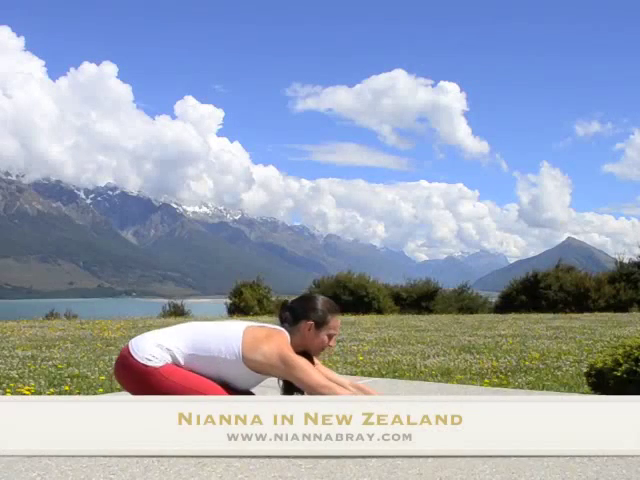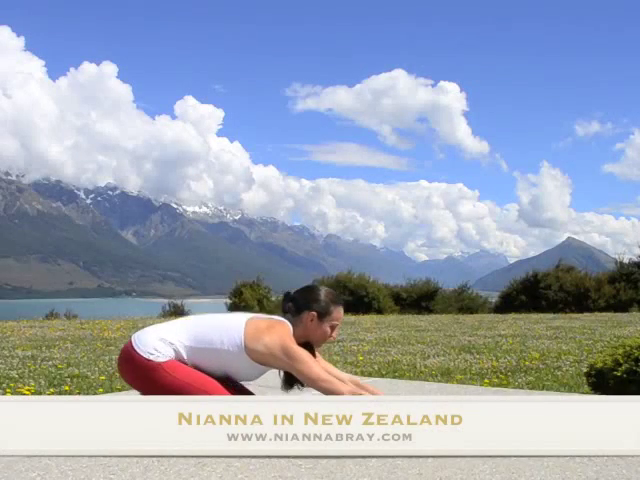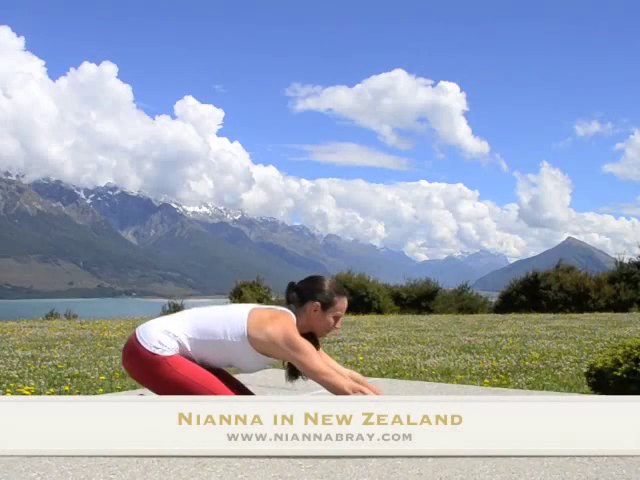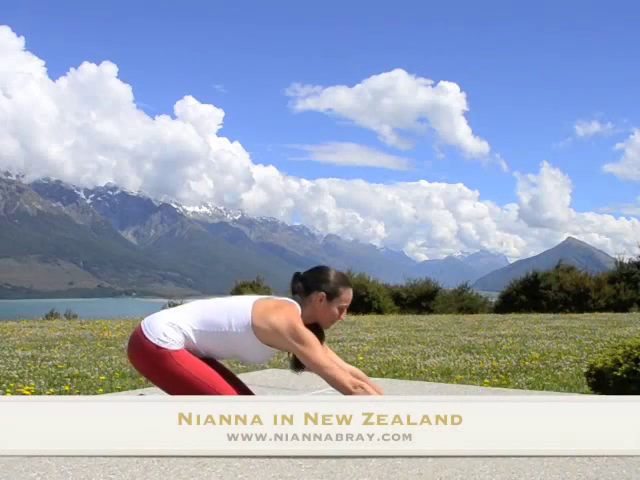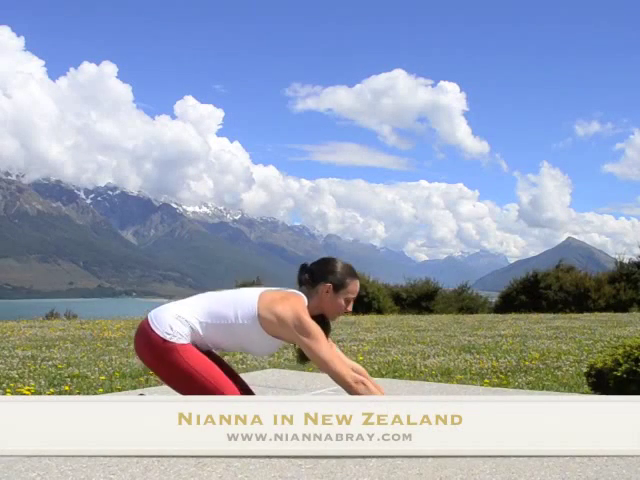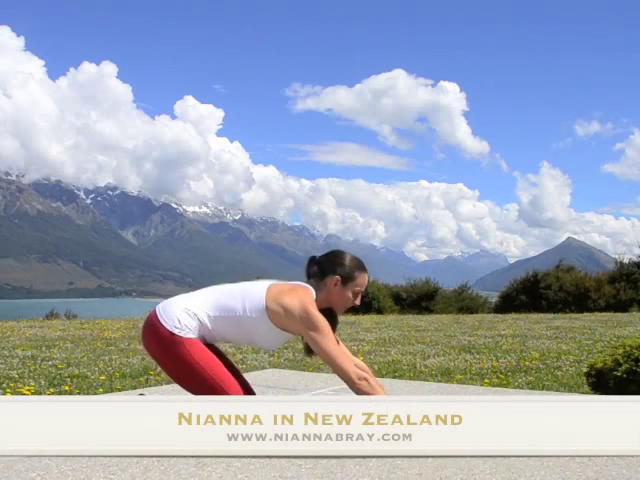
dt=0.1s
person 1, frame 1
left shoulder: (283, 340)
right shoulder: (281, 352)
left elbow: (347, 384)
right elbow: (348, 398)
left hip: (154, 356)
right hip: (143, 361)
person 1, frame 2
left shoulder: (284, 331)
right shoulder: (282, 344)
left elbow: (346, 379)
right elbow: (349, 395)
left hip: (158, 351)
right hip: (147, 355)
person 1, frame 3
left shoulder: (288, 323)
right shoulder: (286, 333)
left elbow: (346, 375)
right elbow: (350, 390)
left hip: (163, 345)
right hip: (151, 348)
person 1, frame 4
left shoulder: (290, 314)
right shoulder: (291, 324)
left elbow: (347, 369)
right elbow: (351, 386)
left hip: (167, 339)
right hip: (157, 341)
person 1, frame 5
left shoulder: (297, 307)
right shoulder: (297, 316)
left elbow: (350, 366)
right elbow: (352, 381)
left hip: (174, 331)
right hip: (163, 334)
person 1, frame 6
left shoulder: (304, 300)
right shoulder: (305, 309)
left elbow: (353, 363)
right elbow: (355, 378)
left hip: (181, 326)
right hip: (171, 328)
